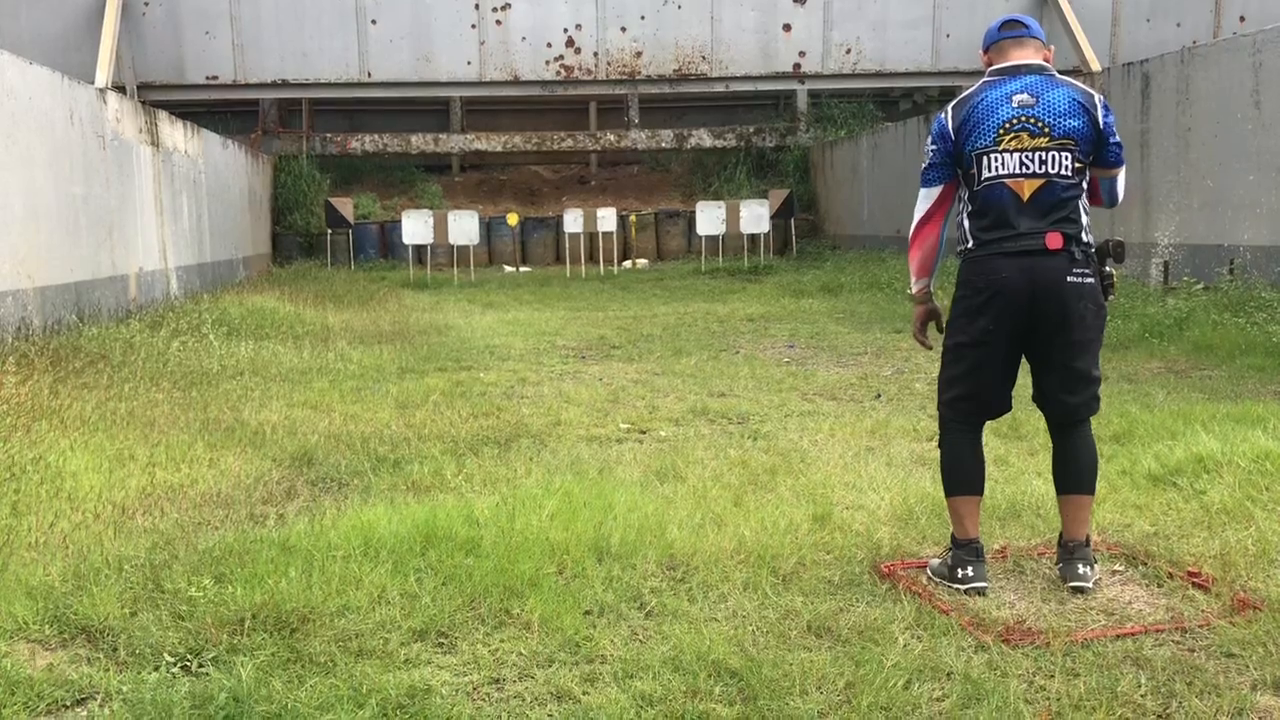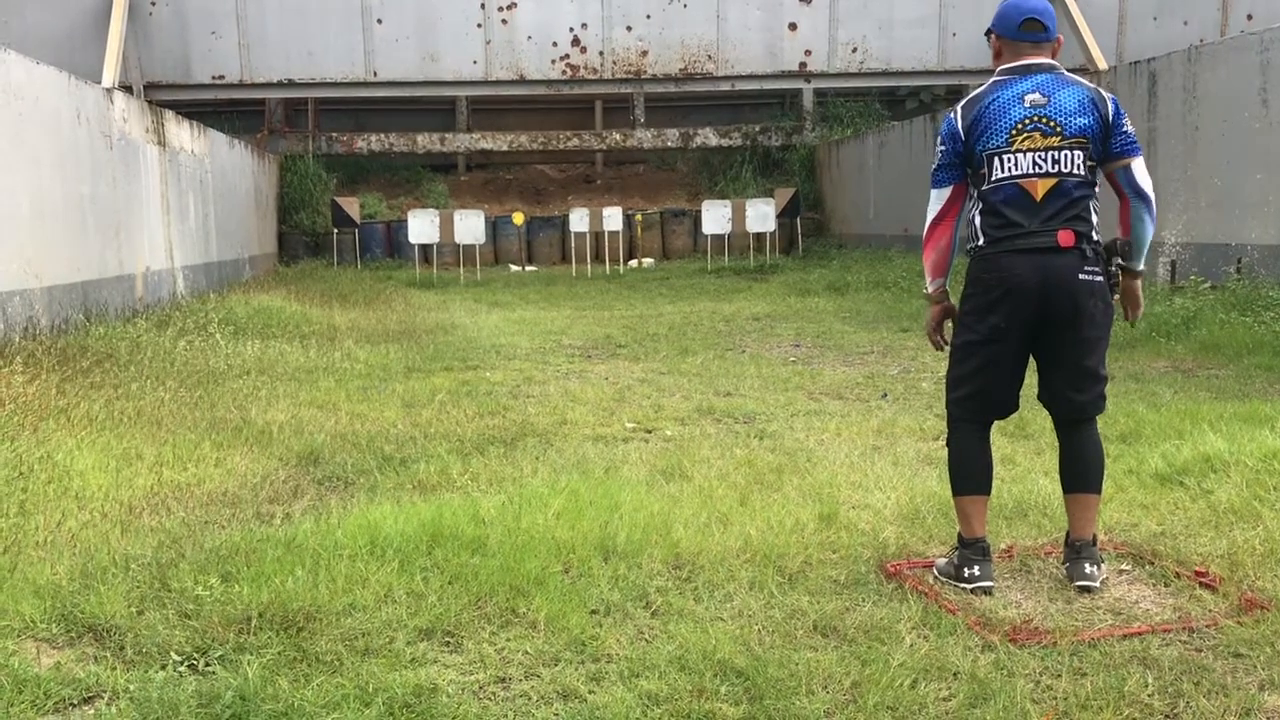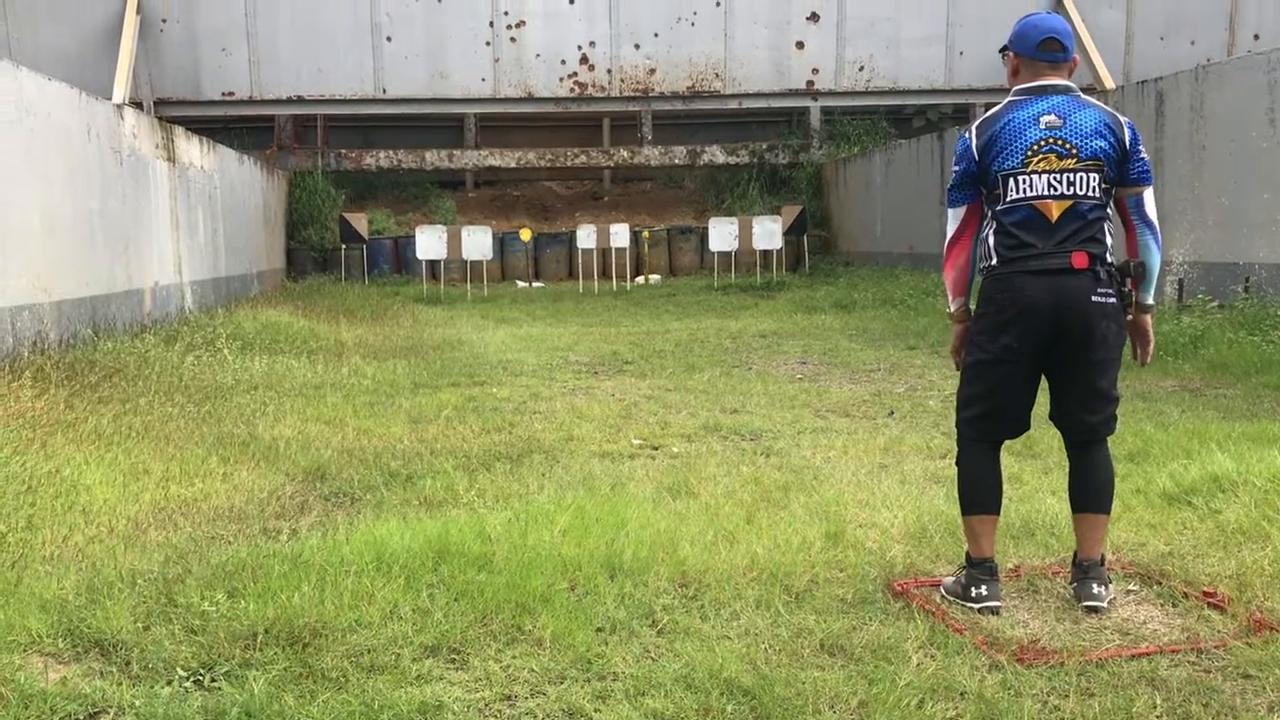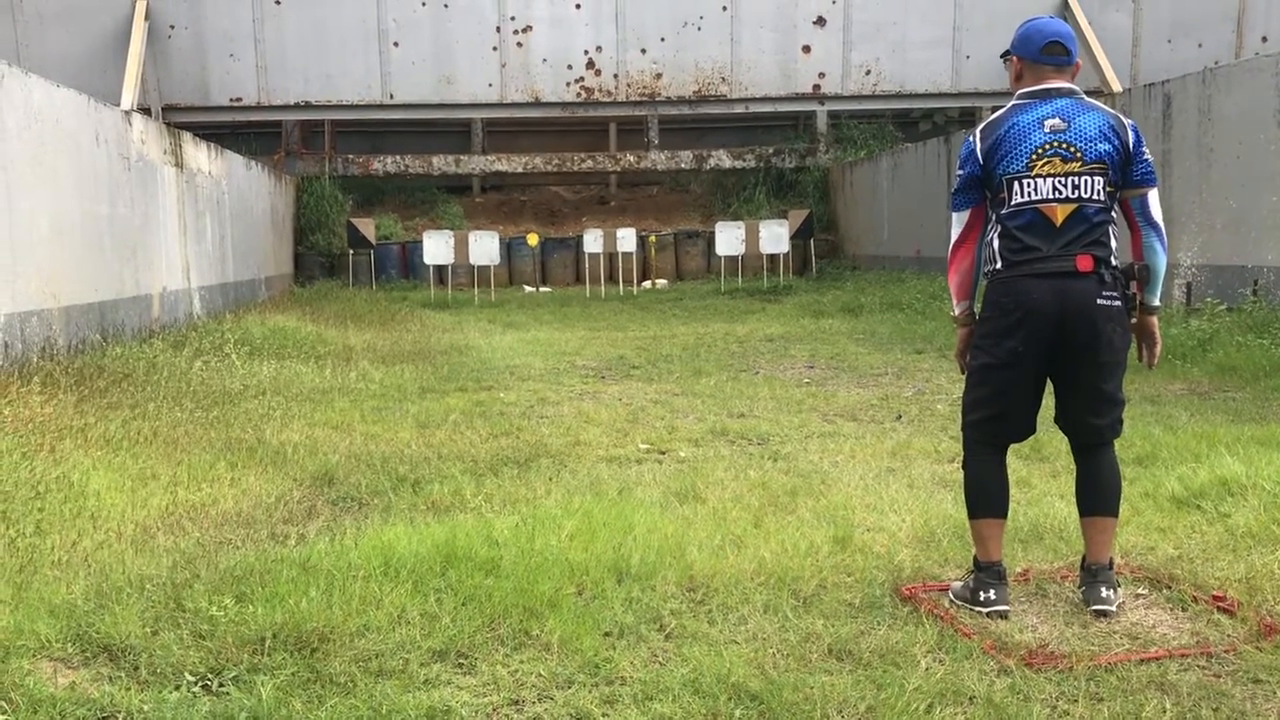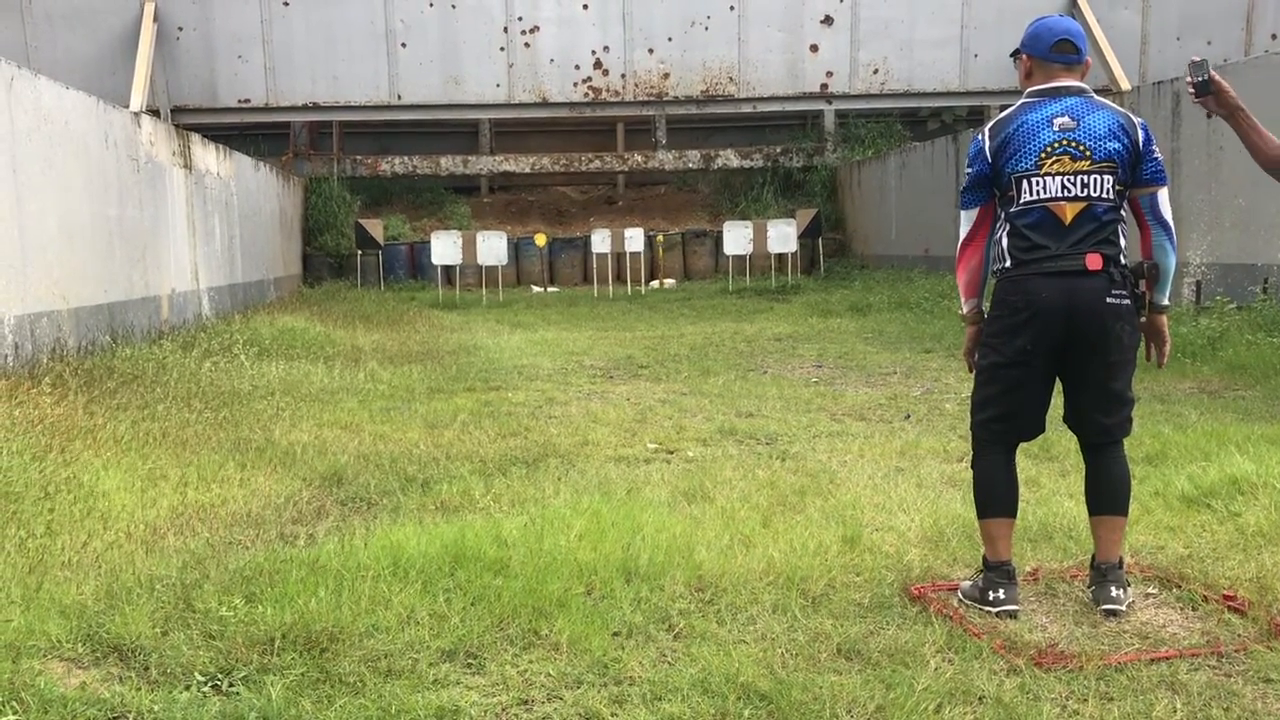
dt=1s
person 1, frame 1
left shoulder: (959, 113)
right shoulder: (1088, 103)
left elbow: (931, 211)
right elbow: (1110, 193)
left wrist: (921, 293)
left hip: (989, 278)
right hip: (1068, 275)
left knee: (961, 416)
right knee: (1071, 416)
left ankle: (966, 558)
right ankle: (1077, 556)
person 1, frame 2
left shoulder: (969, 111)
right shoulder: (1096, 102)
left elbow: (944, 211)
right elbow: (1138, 194)
left wrist: (937, 293)
right wrist: (1131, 270)
left hip: (998, 274)
right hip: (1077, 272)
left knee: (970, 414)
right knee: (1078, 414)
left ankle: (973, 557)
right ankle: (1084, 555)
person 1, frame 3
left shoulder: (985, 131)
right shoulder: (1114, 126)
left elbow: (961, 232)
right elbow: (1142, 222)
left wrist: (960, 314)
right wrist: (1141, 306)
left hip: (1010, 296)
right hip: (1090, 295)
left knee: (979, 434)
right knee: (1089, 435)
left ankle: (980, 576)
right ankle: (1091, 575)
person 1, frame 4
left shoulder: (989, 134)
right shoulder: (1117, 128)
left elbow: (966, 235)
right elbow: (1148, 224)
left wrist: (964, 317)
right wrist: (1148, 307)
left hip: (1015, 300)
right hip: (1095, 298)
left knee: (985, 437)
right knee: (1095, 438)
left ankle: (989, 580)
right ankle: (1100, 579)
person 1, frame 5
left shoulder: (999, 132)
right shoulder: (1127, 127)
left elbow: (975, 233)
right elbow: (1157, 224)
left wrist: (972, 316)
right wrist: (1158, 307)
left hip: (1023, 299)
right hip: (1104, 297)
left knee: (995, 437)
right knee: (1105, 437)
left ankle: (998, 579)
right ankle: (1109, 578)
